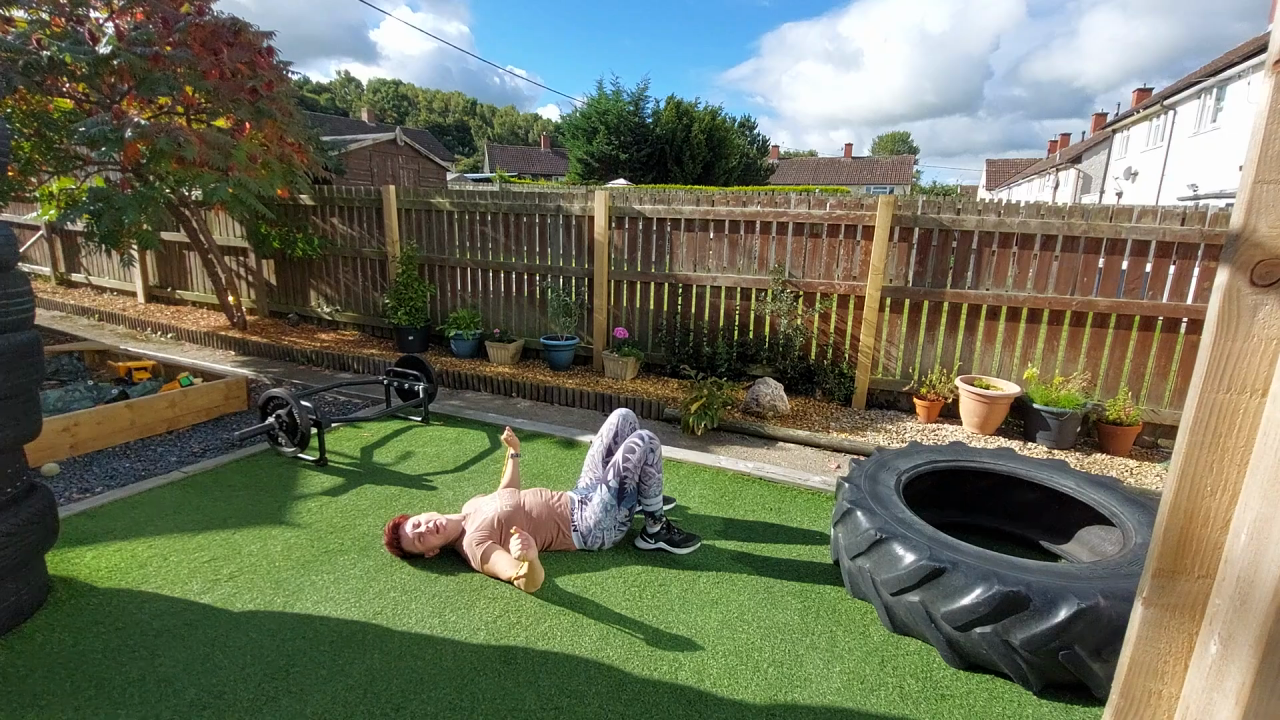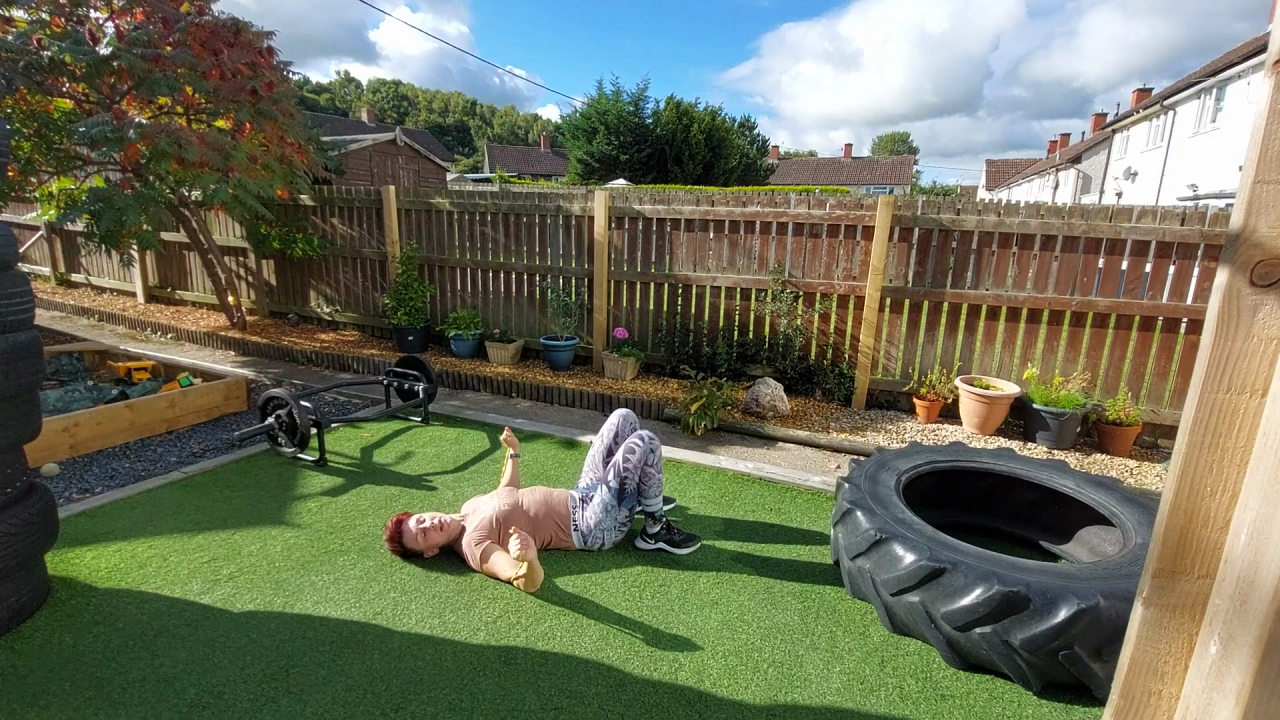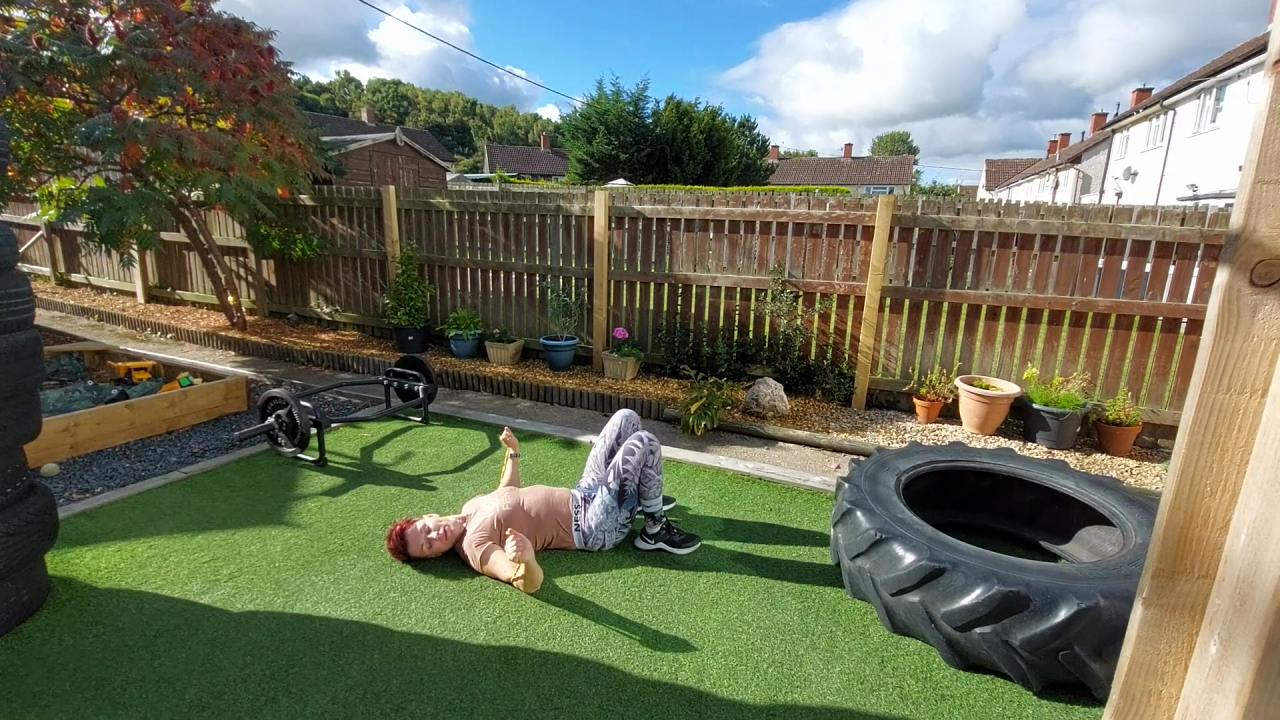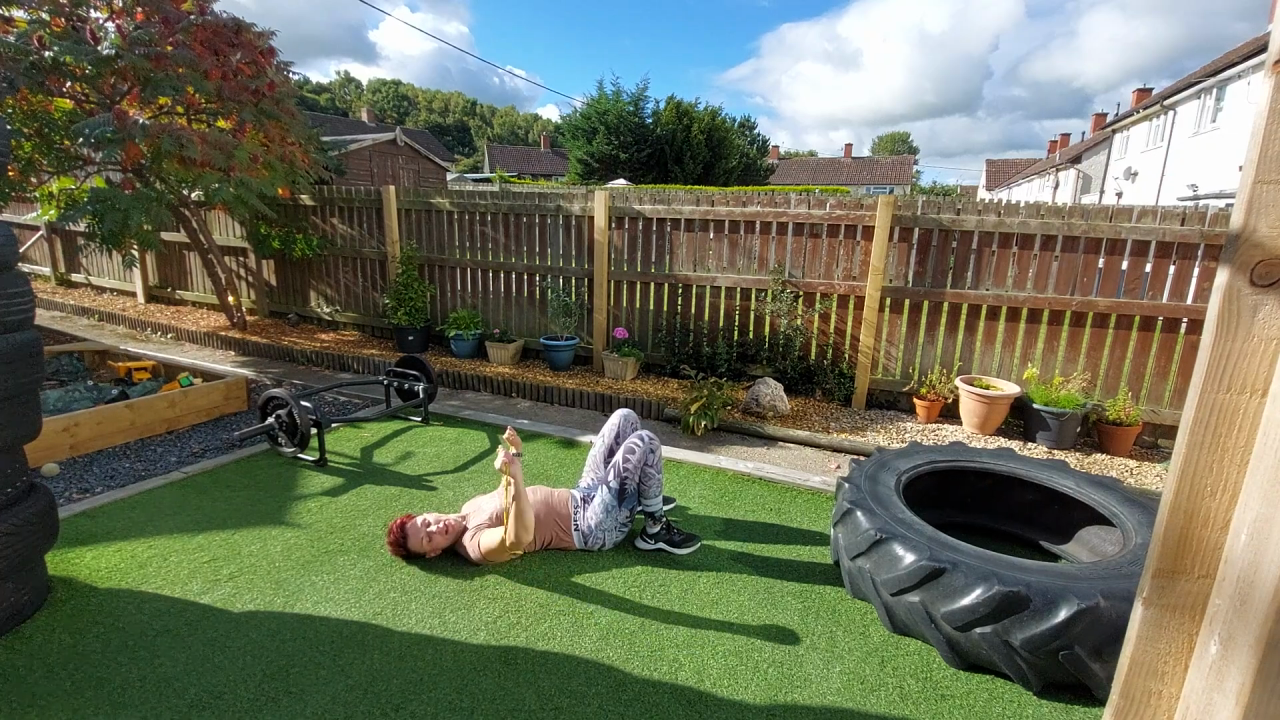
dt=0.5s
person 1, frame 1
left shoulder: (471, 507)
right shoulder: (475, 546)
right elbow: (530, 583)
left wrist: (514, 452)
right wrist: (530, 556)
left hip: (579, 499)
right hip: (594, 525)
left knee: (623, 417)
right knee: (644, 441)
left ankle: (644, 497)
right ankle: (656, 529)
person 1, frame 2
left shoulder: (471, 506)
right shoulder: (473, 545)
right elbow: (529, 583)
left wrist: (513, 452)
right wrist: (529, 557)
left hip: (581, 497)
right hip: (593, 525)
left knee: (624, 417)
right knee: (645, 441)
left ankle: (645, 497)
right ankle: (656, 530)
person 1, frame 3
left shoulder: (471, 507)
right shoulder: (475, 547)
right elbow: (530, 584)
left wrist: (513, 452)
right wrist: (526, 558)
left hip: (582, 497)
right hip: (595, 526)
left knee: (626, 418)
right knee: (644, 443)
left ankle: (645, 498)
right ankle: (656, 531)
person 1, frame 4
left shoulder: (470, 508)
right shoulder: (476, 546)
right elbow: (522, 536)
left wrist: (515, 454)
right wrist: (513, 475)
left hip: (582, 498)
right hip: (594, 527)
left knee: (625, 417)
right knee: (644, 442)
left ankle: (645, 497)
right ankle: (656, 531)
